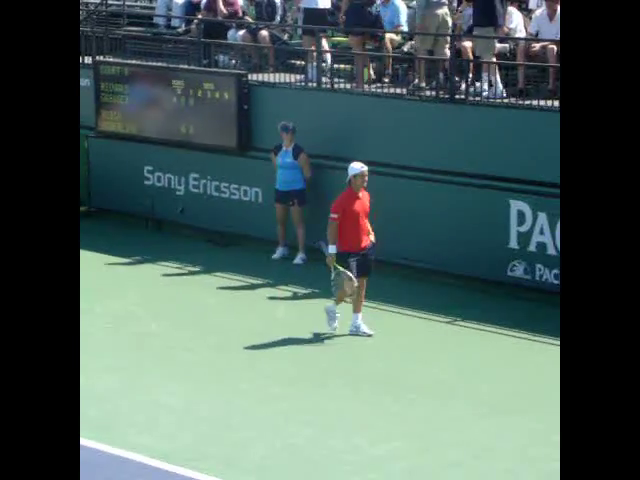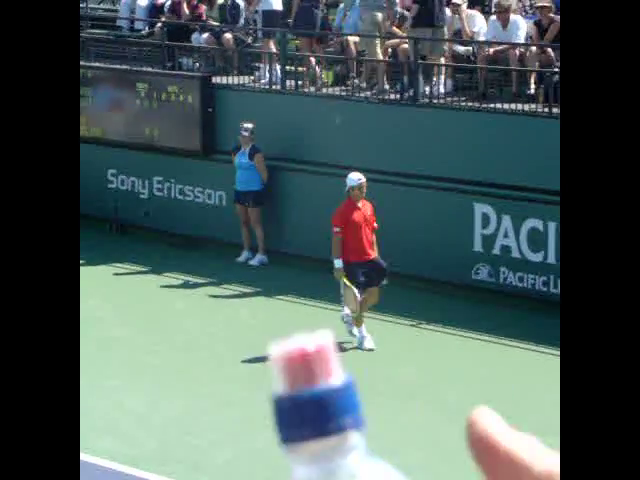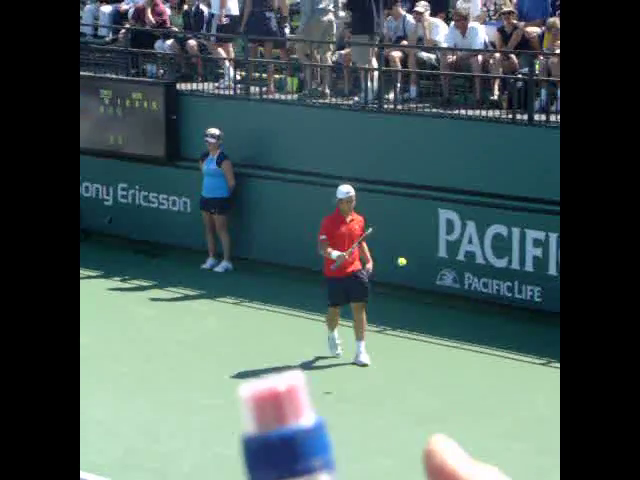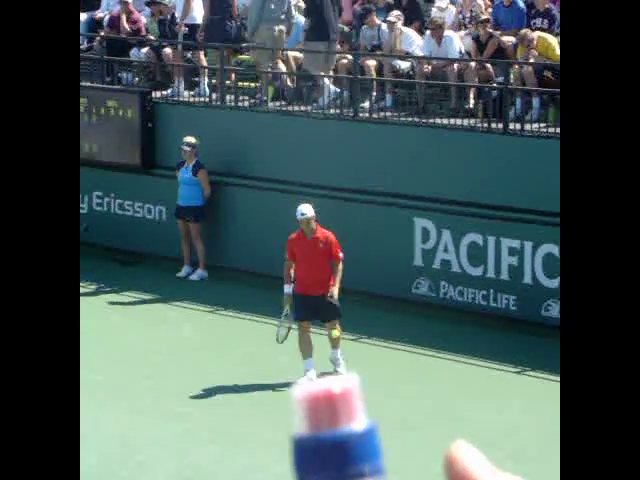
dt=0.5s
person 1, frame 1
left shoulder: (366, 196)
right shoulder: (342, 200)
right elbow: (332, 226)
left wrist: (371, 236)
right wrist: (331, 251)
left hip: (365, 248)
right hip: (348, 249)
left knee: (362, 285)
left ankle: (357, 324)
right ankle: (332, 308)
person 1, frame 2
left shoulder: (368, 206)
right shoulder: (342, 211)
right elbow: (336, 239)
left wrist: (375, 254)
right wrist: (338, 265)
left hip: (370, 258)
right hip: (352, 260)
left knee: (374, 295)
right knee: (358, 297)
left ankle: (350, 316)
right ankle: (362, 336)
person 1, frame 3
left shoulder: (359, 220)
right shoulder: (329, 222)
right elbow: (322, 247)
left wrist: (369, 261)
right wrist: (335, 254)
left hip: (356, 272)
right hip: (334, 274)
left knee: (359, 310)
right knee: (334, 312)
left ankle: (361, 351)
right ankle: (333, 336)
person 1, frame 4
left shoulder: (328, 237)
right shoulder: (293, 240)
left elbow: (338, 263)
right elbow: (289, 265)
left wrist: (336, 286)
right wrist: (287, 289)
left hip: (325, 292)
right hip: (302, 293)
left knee: (333, 327)
right knee: (303, 329)
left ankle: (336, 357)
right ankle: (309, 371)
person 2, frame 1
left shoulder: (299, 152)
right shoulder: (276, 151)
left elbow: (307, 173)
left wrist: (299, 182)
left hip: (296, 191)
right hip: (280, 189)
left knee: (297, 222)
right knee: (280, 221)
left ankle: (301, 253)
right ankle: (281, 248)
person 2, frame 2
left shoulder: (255, 153)
right shoulder: (236, 151)
left elbow: (264, 174)
left wrist: (258, 187)
left hip: (253, 192)
right hip: (239, 190)
left knee: (255, 223)
right knee: (244, 222)
left ankle: (261, 255)
right ankle: (246, 252)
person 2, frame 3
left shoulder: (223, 160)
right shoulder: (204, 157)
left elbow: (231, 182)
left wrist: (224, 194)
left hip: (219, 199)
right hip: (205, 197)
left knee: (221, 230)
right knee: (209, 229)
left ankle: (226, 262)
right ankle: (211, 258)
person 2, frame 4
left shoulder: (199, 168)
right shoulder: (180, 166)
left elbow: (207, 191)
left wrist: (199, 202)
left hip: (194, 208)
right hip: (181, 205)
left knee: (196, 238)
right knee: (184, 238)
left ankle: (202, 270)
right ankle: (187, 267)
